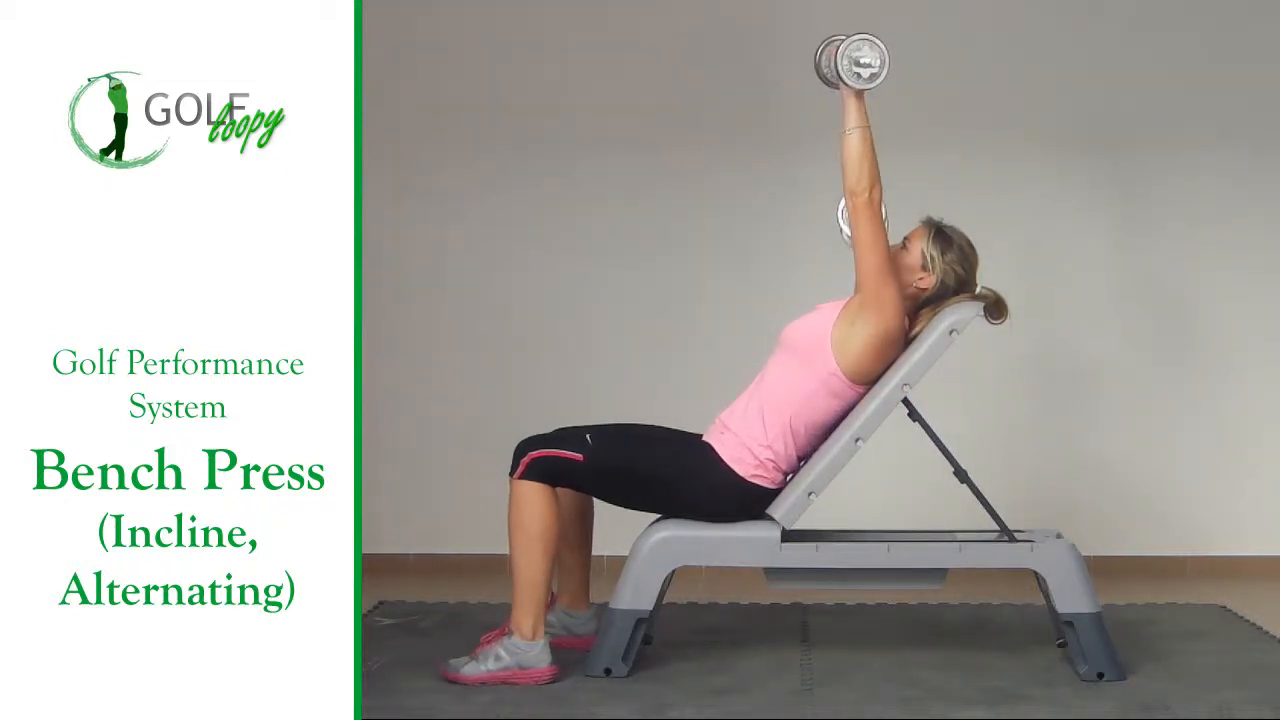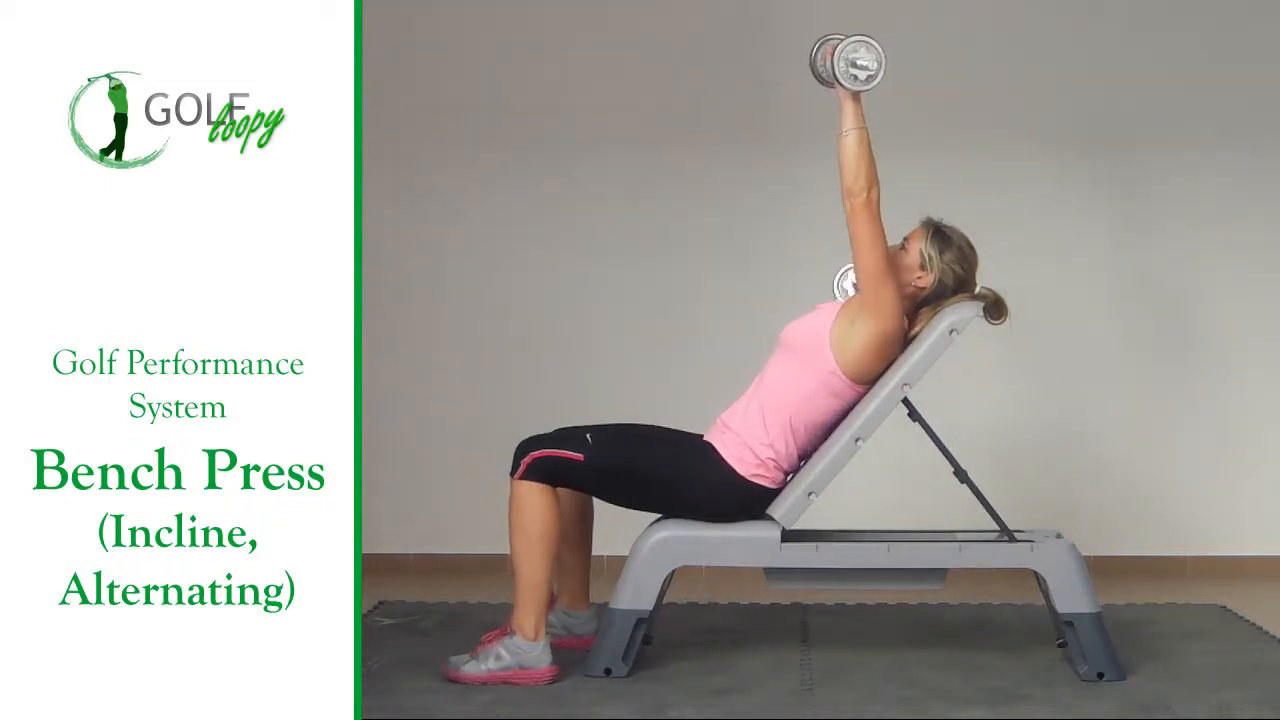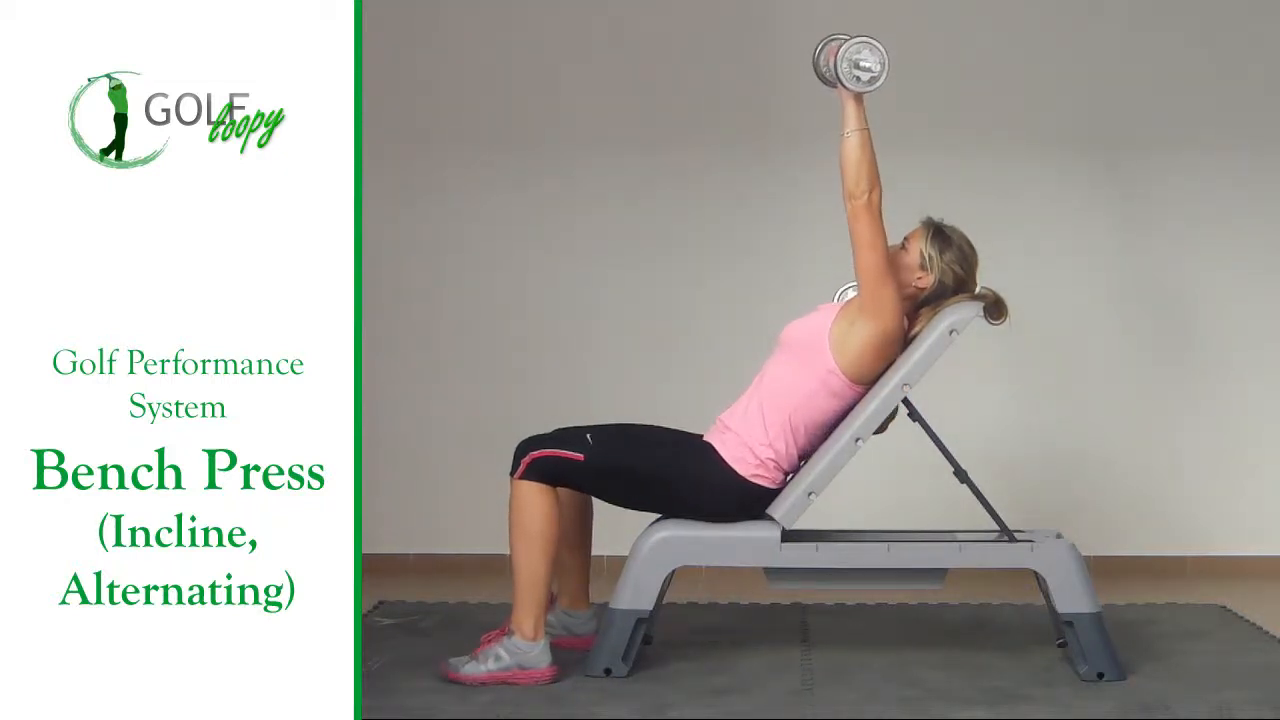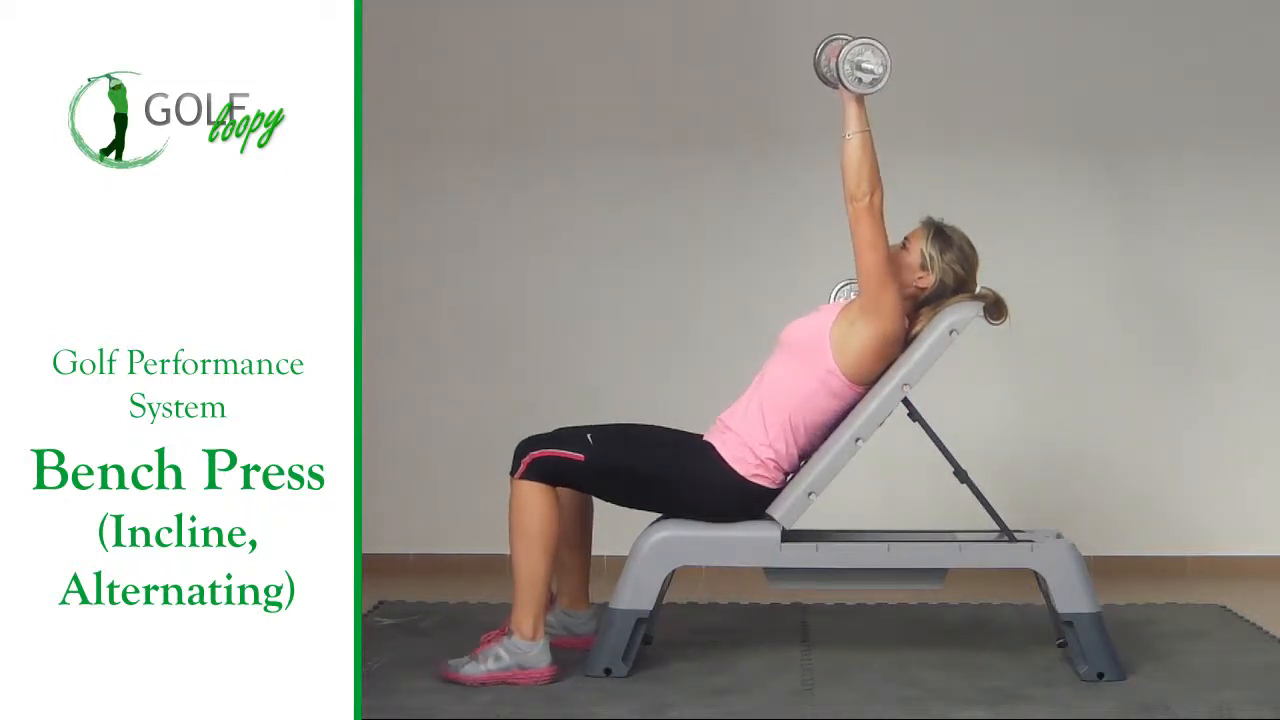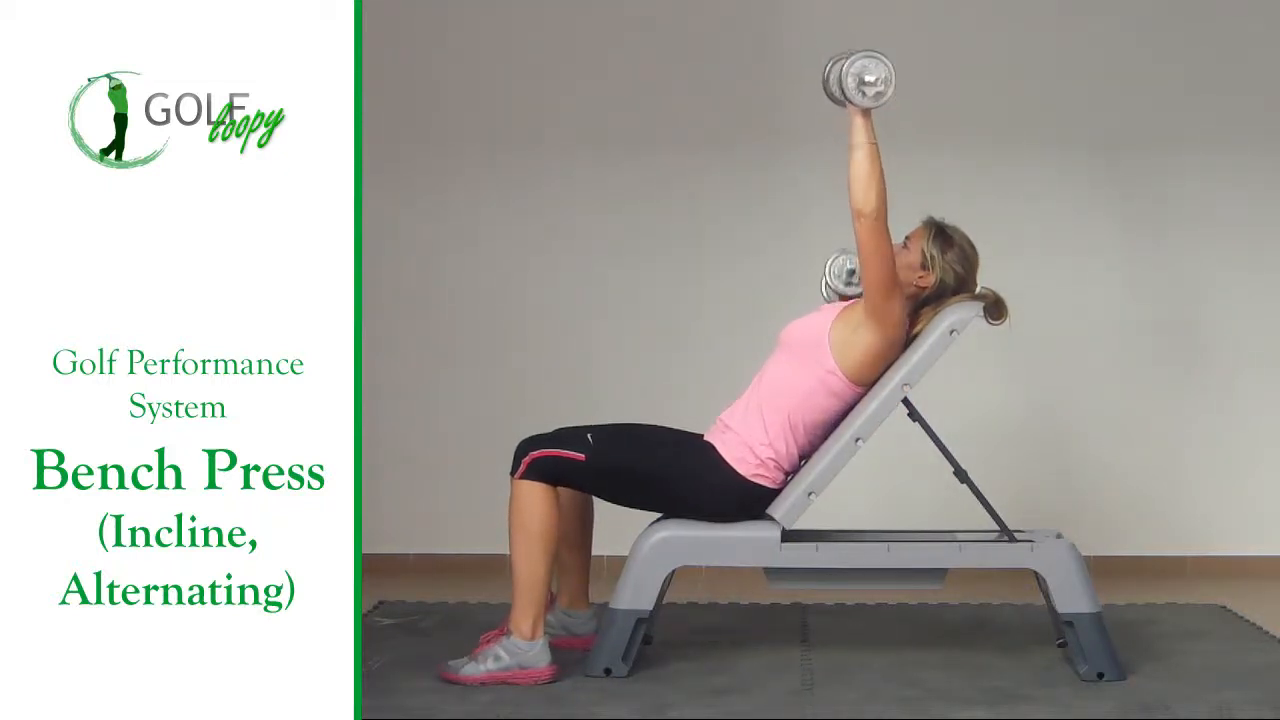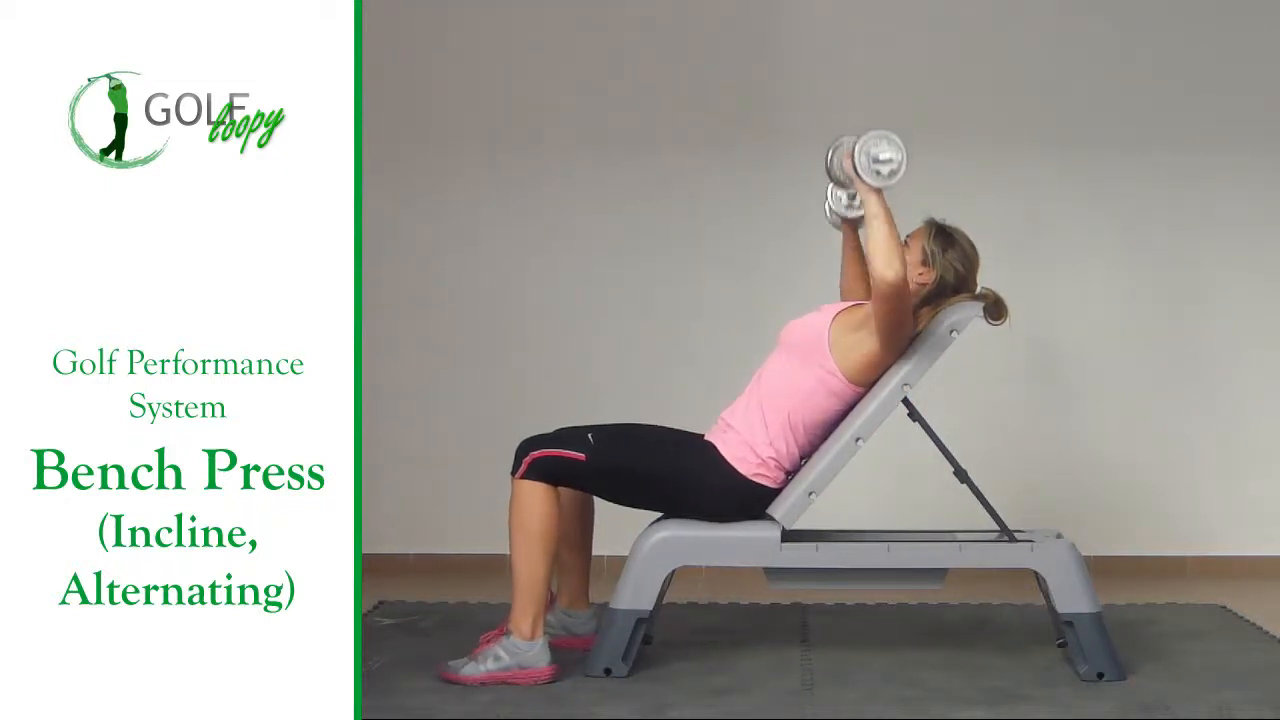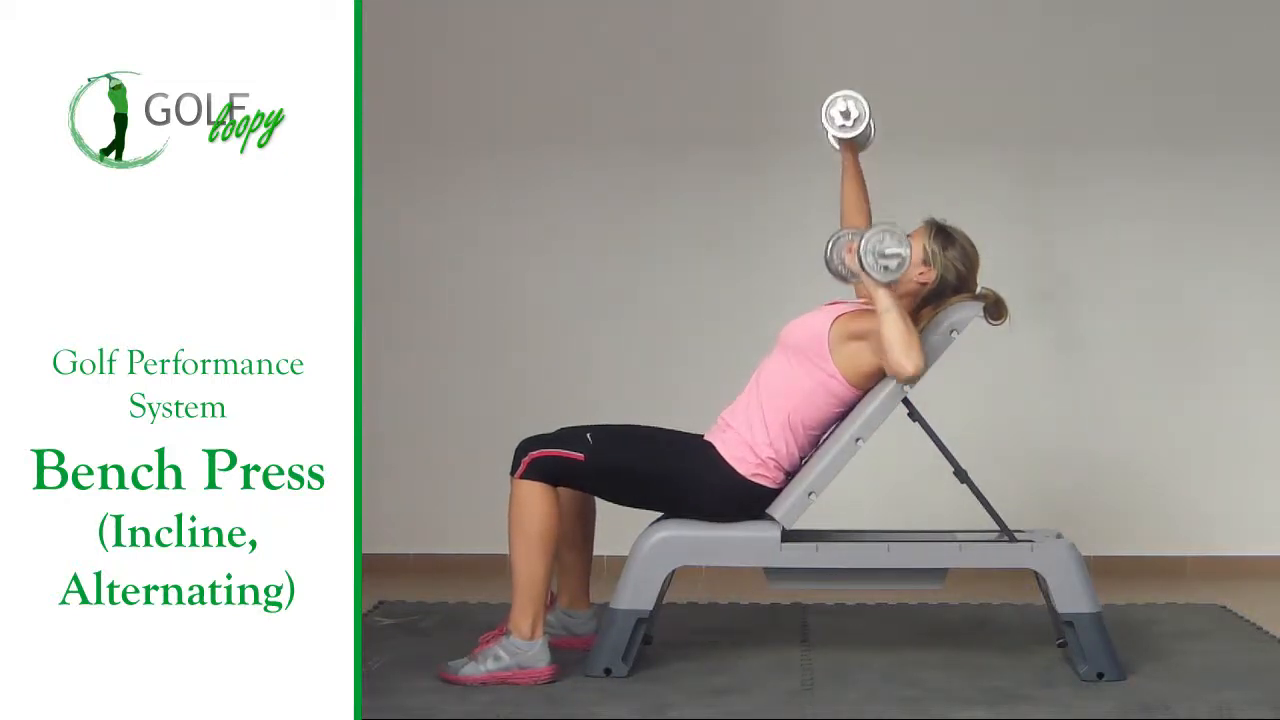
dt=0.3s
person 1, frame 1
left shoulder: (884, 320)
right shoulder: (873, 320)
left elbow: (863, 196)
left wrist: (854, 99)
left hip: (730, 478)
right hip: (729, 461)
left knee: (536, 459)
right knee: (562, 452)
left ankle: (525, 644)
right ankle: (572, 612)
person 1, frame 2
left shoulder: (881, 319)
right shoulder: (876, 326)
left elbow: (860, 197)
left wrist: (849, 100)
left hip: (730, 478)
right hip: (729, 461)
left knee: (536, 459)
right knee: (561, 450)
left ankle: (527, 645)
right ankle: (573, 613)
person 1, frame 3
left shoulder: (882, 321)
right shoulder: (876, 328)
left elbow: (861, 199)
left wrist: (853, 101)
left hip: (731, 477)
right hip: (730, 461)
left knee: (537, 459)
right knee: (562, 453)
left ankle: (526, 645)
right ankle: (572, 613)
person 1, frame 4
left shoulder: (883, 321)
right shoulder: (876, 328)
left elbow: (863, 201)
right elbow: (861, 407)
left wrist: (854, 100)
left hip: (730, 477)
right hip: (729, 461)
left knee: (537, 460)
right knee: (558, 451)
left ankle: (526, 645)
right ankle: (572, 613)
person 1, frame 5
left shoulder: (885, 325)
right shoulder: (871, 326)
left elbow: (869, 215)
left wrist: (860, 117)
right wrist: (844, 299)
left hip: (731, 476)
right hip: (730, 462)
left knee: (537, 458)
right knee: (562, 454)
left ankle: (525, 643)
right ankle: (571, 612)
person 1, frame 6
left shoulder: (889, 330)
right shoulder: (875, 317)
left elbow: (891, 278)
right elbow: (861, 287)
left wrist: (874, 192)
right wrist: (852, 223)
left hip: (731, 475)
right hip: (730, 464)
left knee: (537, 459)
right knee: (562, 454)
left ankle: (525, 645)
right ankle: (571, 615)
person 1, frame 7
left shoulder: (885, 329)
right shoulder: (880, 316)
left elbow: (909, 365)
left wrist: (880, 290)
right wrist: (850, 158)
left hip: (730, 475)
right hip: (730, 464)
left knee: (537, 459)
right knee: (563, 454)
left ankle: (524, 646)
right ankle: (572, 614)
